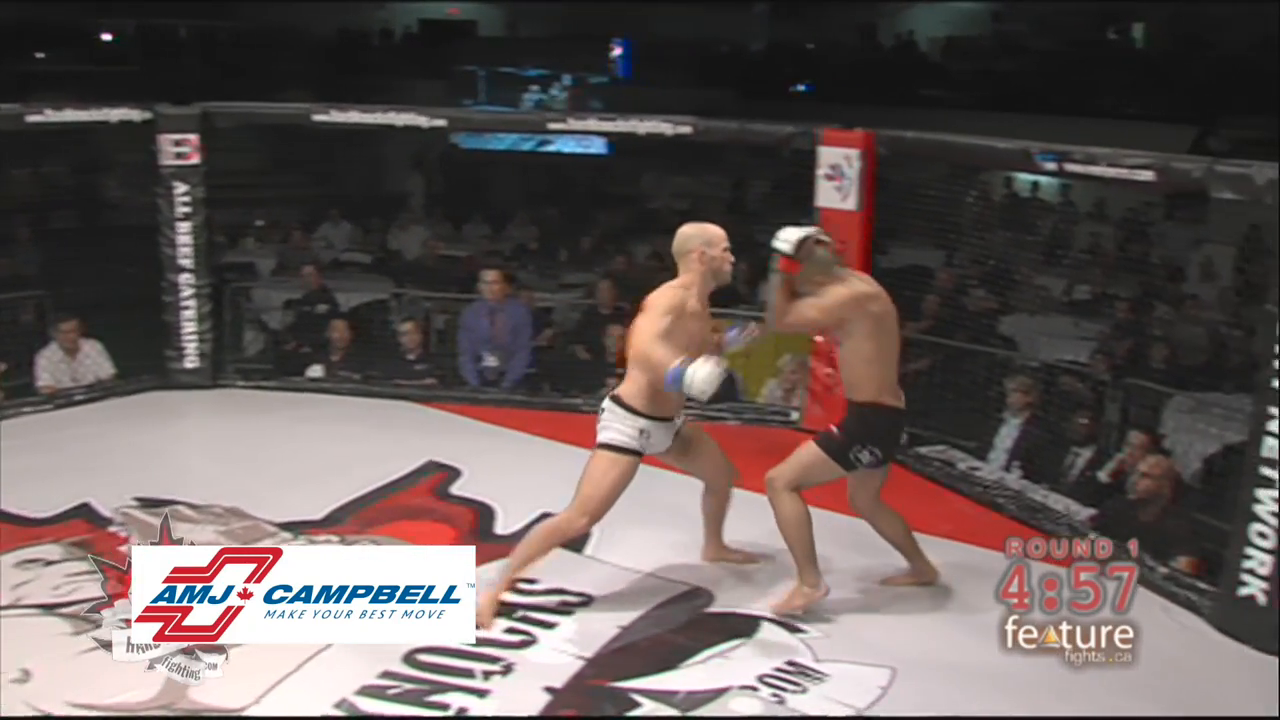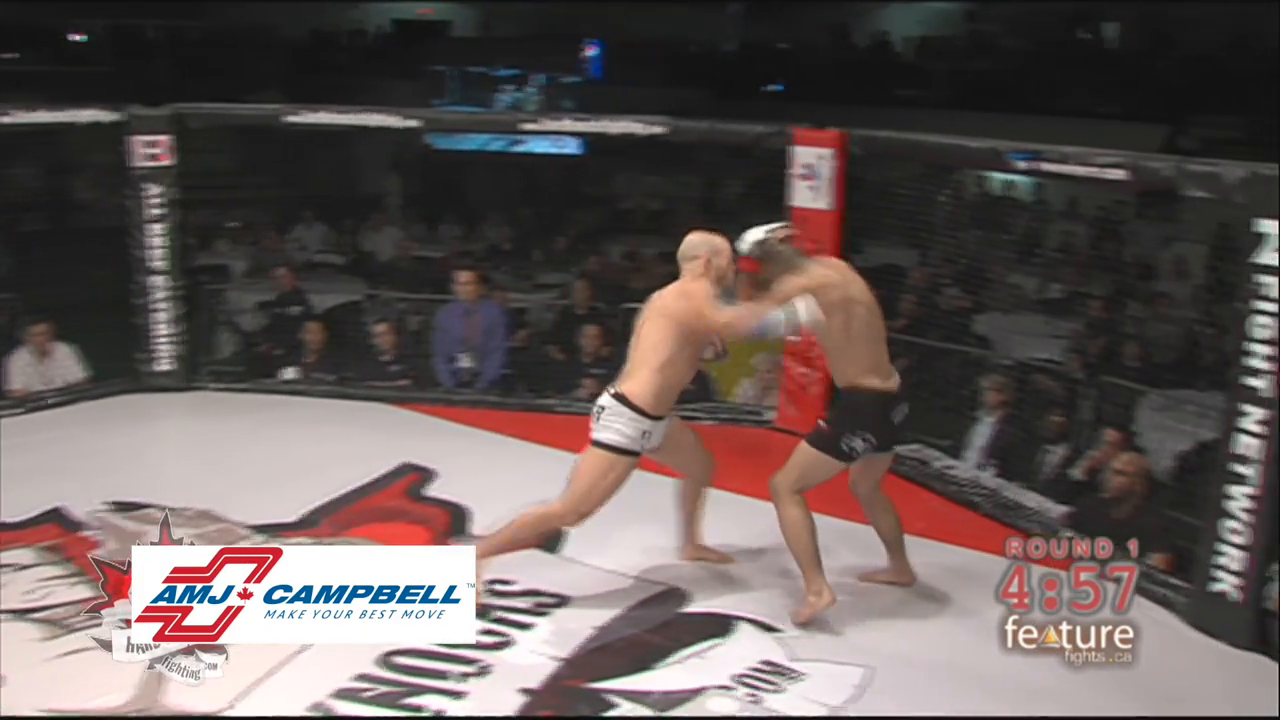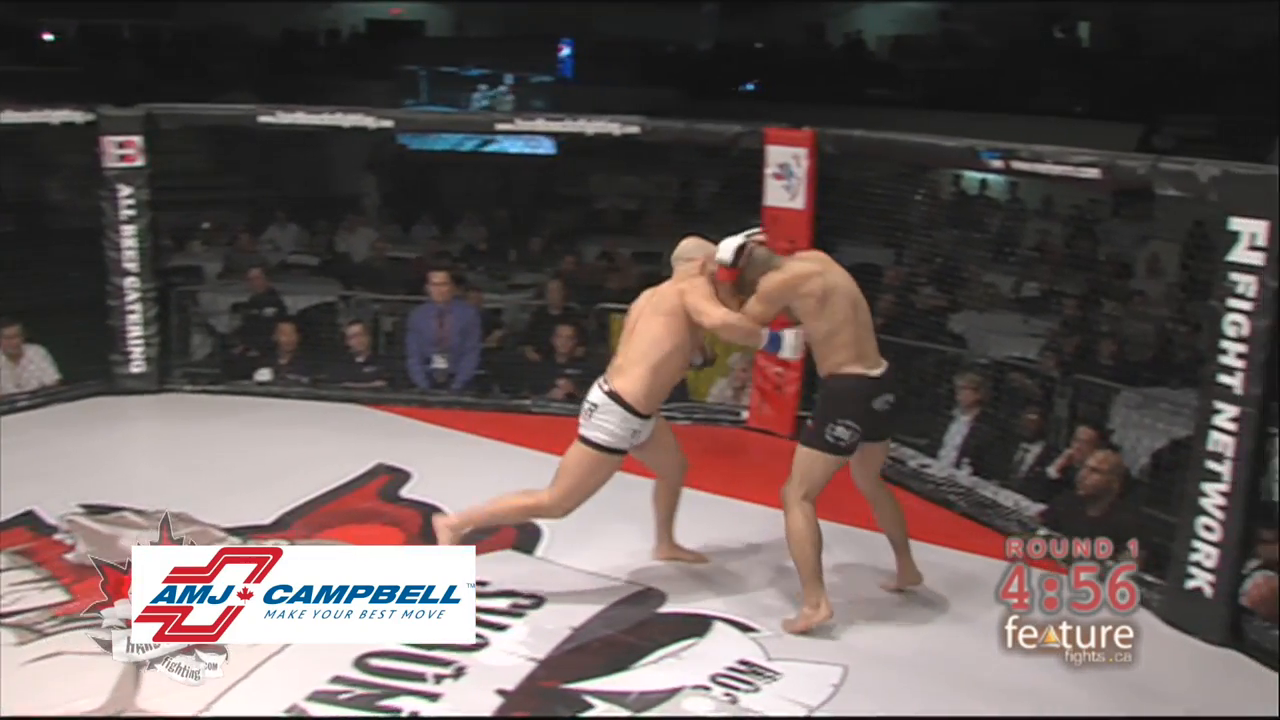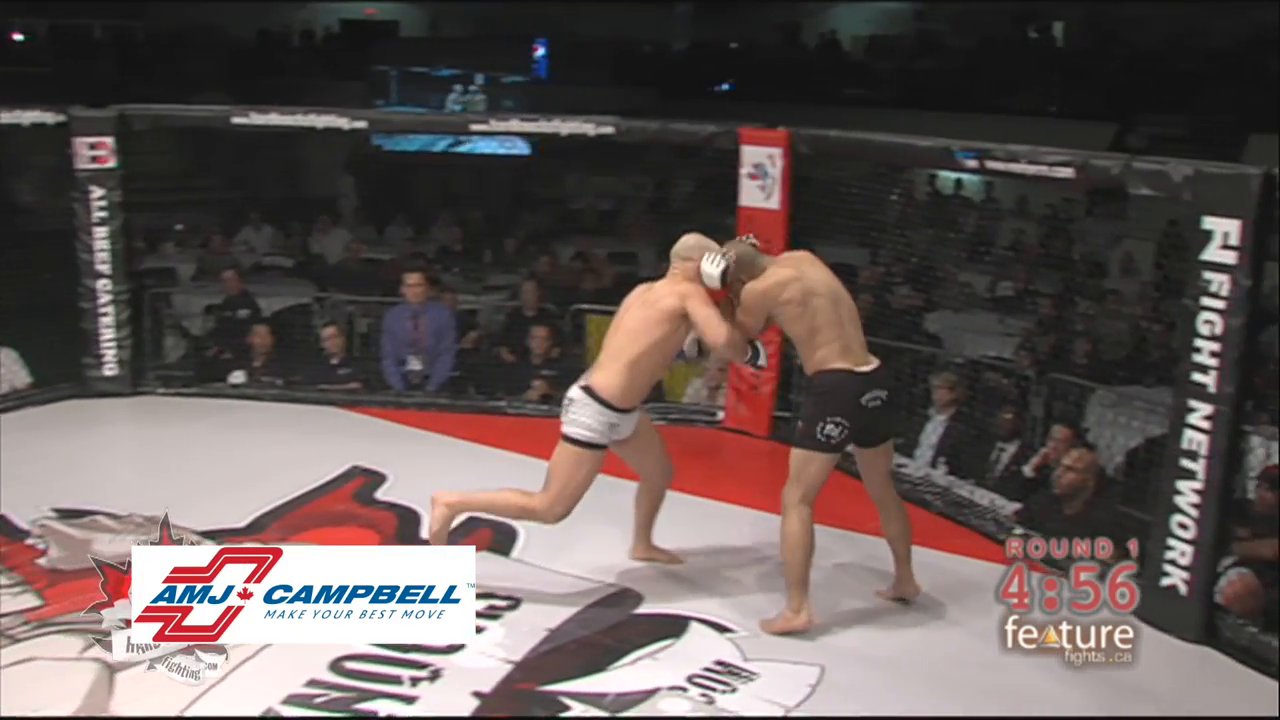
dt=0.2s
person 1, frame 1
left shoulder: (854, 295)
right shoulder: (851, 284)
left elbow: (780, 320)
right elbow: (791, 309)
left wrist: (785, 264)
right wrist: (802, 259)
left hip: (871, 420)
right hip: (878, 416)
left knee: (780, 482)
right knee: (866, 502)
left ankle: (809, 583)
right ankle: (922, 568)
person 1, frame 2
left shoulder: (809, 283)
right shoulder: (830, 267)
left wrist: (749, 263)
right wrist: (771, 252)
left hip: (862, 405)
right hip: (888, 399)
left knee: (785, 488)
right knee: (866, 488)
left ankle: (817, 590)
right ankle: (900, 567)
person 1, frame 3
left shoulder: (782, 281)
right shoulder: (812, 260)
left wrist: (725, 273)
right wrist: (745, 261)
left hip: (846, 392)
right hip: (879, 385)
left knee: (797, 496)
right knee: (869, 483)
left ankle: (815, 604)
right ankle: (906, 569)
person 1, frame 4
left shoulder: (758, 290)
right shoulder: (801, 260)
left elbow: (738, 338)
left wrist: (717, 290)
right wrist: (743, 256)
left hip: (834, 387)
right hip: (873, 381)
left knee: (796, 500)
right knee: (882, 490)
left ankle: (797, 609)
right ankle: (904, 581)
person 2, frame 1
left shoulder: (701, 300)
right shoulder: (668, 299)
right elbow: (641, 347)
left wrist: (730, 340)
right wrist: (679, 375)
left hip: (668, 422)
right hip: (628, 422)
left knee: (725, 475)
right knee: (580, 518)
left ankle: (715, 546)
right ankle: (496, 588)
person 2, frame 2
left shoulder: (665, 298)
right shoulder: (692, 291)
right elbow: (719, 321)
left wrist: (701, 350)
right wrist: (783, 315)
left hip: (649, 416)
right hip: (627, 419)
left knee: (701, 468)
right knee: (570, 510)
left ankle: (690, 545)
right ankle: (475, 555)
person 2, frame 3
left shoulder: (651, 296)
right shoulder: (692, 287)
right elbow: (718, 321)
left wrist: (688, 356)
right wrist: (774, 340)
left hip: (629, 410)
right hip: (616, 415)
left knee: (675, 469)
right knee: (554, 503)
left ankle: (665, 545)
right ankle: (454, 525)
person 2, frame 4
left shoulder: (646, 291)
right shoulder: (689, 291)
right elbow: (721, 339)
left wrist: (683, 346)
right wrist: (752, 353)
left hip: (619, 409)
right hip: (595, 410)
left knee: (661, 473)
right knee: (549, 509)
left ankle: (643, 545)
right ankle: (452, 503)
